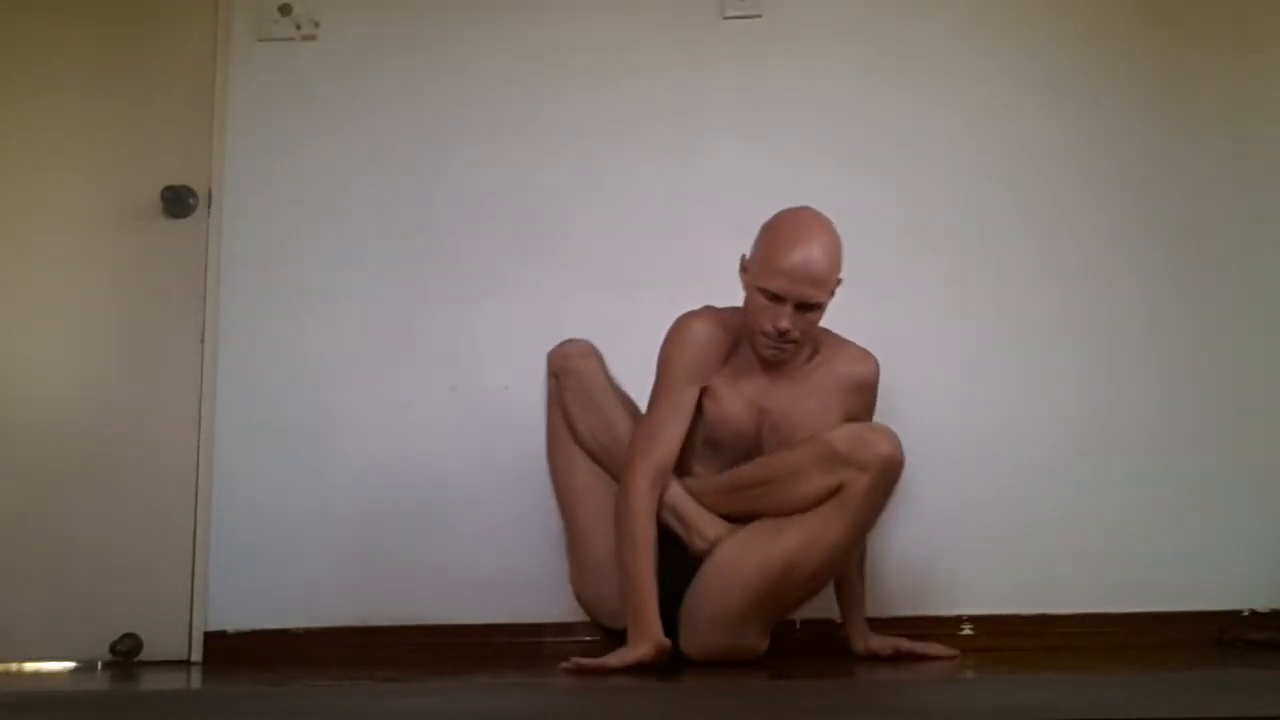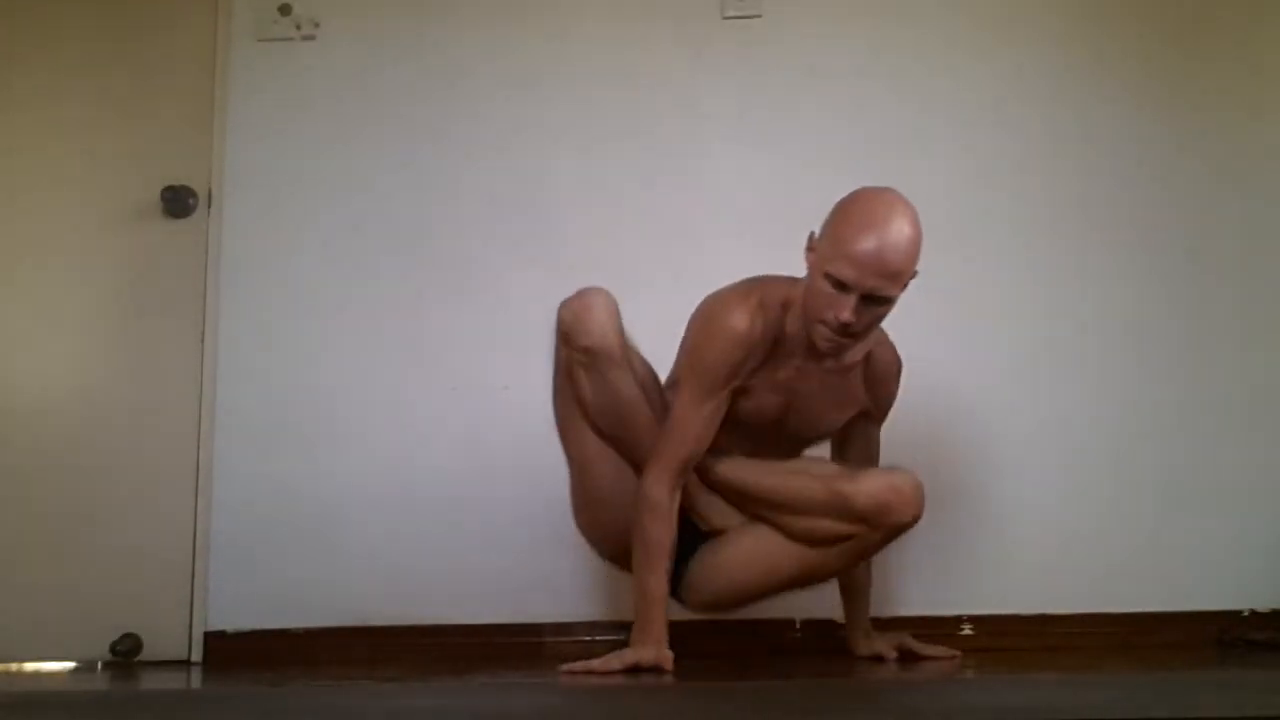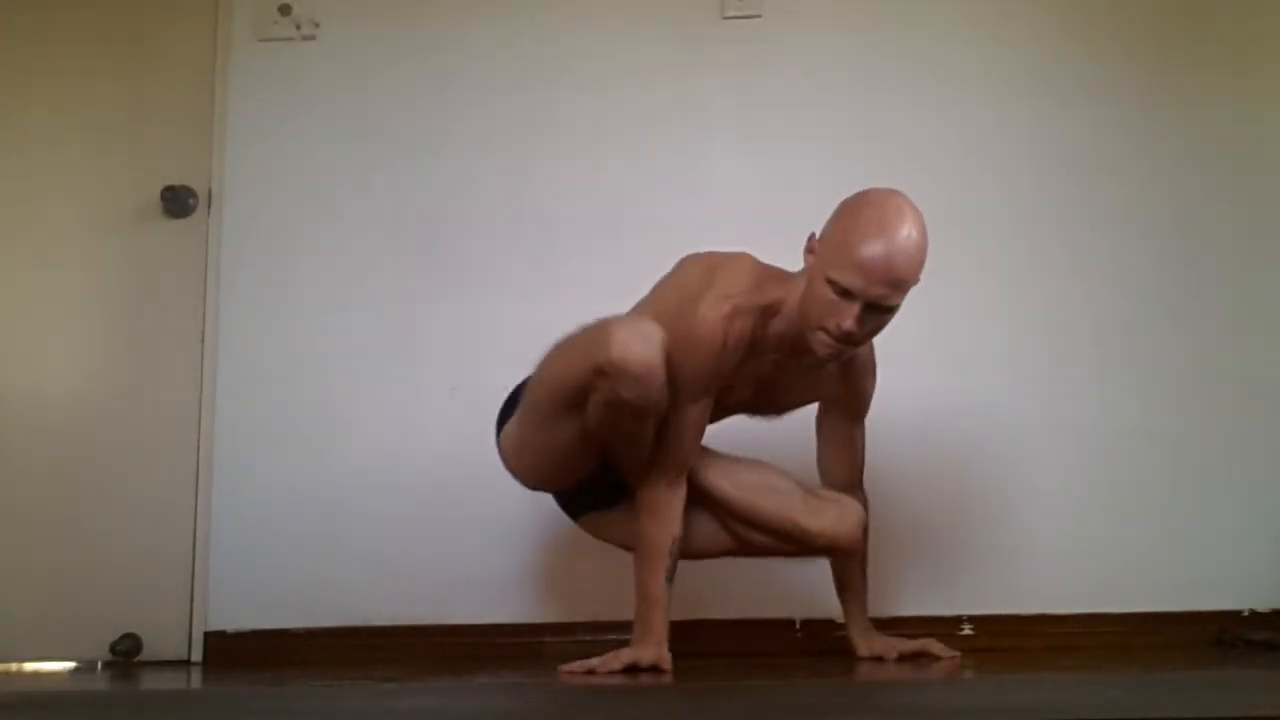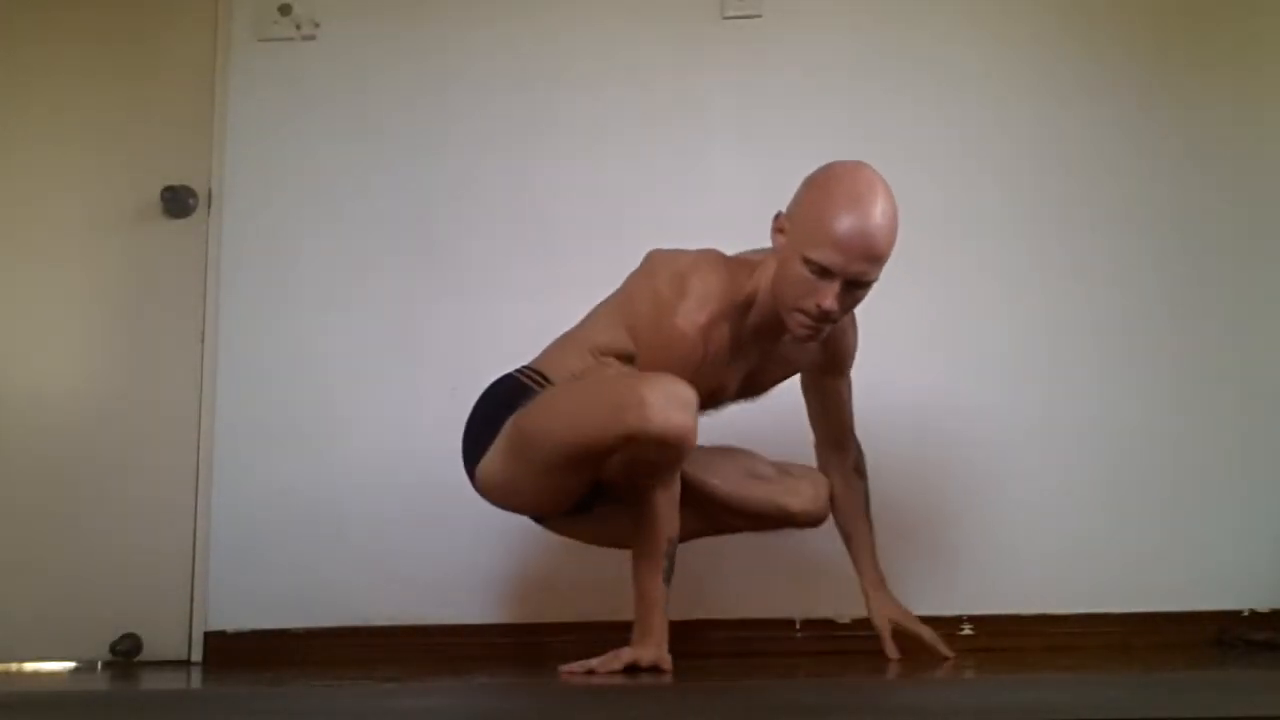
dt=0.5s
person 1, frame 1
left shoulder: (853, 375)
right shoulder: (703, 338)
left elbow: (844, 509)
right elbow: (642, 477)
left wrist: (858, 632)
right wrist: (643, 630)
left hip: (719, 621)
right hip: (631, 588)
left knee: (876, 450)
right knee: (573, 360)
person 1, frame 2
left shoulder: (879, 367)
right shoulder: (744, 322)
left elbow: (855, 490)
right elbow: (663, 478)
left wrist: (860, 631)
right wrist: (649, 635)
left hip: (708, 564)
right hip: (629, 512)
left knee: (898, 500)
right knee: (588, 314)
person 1, frame 3
left shoulder: (851, 363)
right shoulder: (723, 315)
left elbow: (846, 494)
right elbow: (665, 481)
left wrist: (860, 629)
right wrist: (649, 637)
right hip: (554, 440)
left knee: (843, 524)
right knee: (634, 345)
person 1, frame 4
left shoulder: (830, 330)
right shoulder: (696, 314)
left elbow: (840, 453)
right elbow: (660, 486)
left wrist: (876, 591)
right wrist: (649, 636)
left hip: (584, 461)
right hip: (512, 438)
left knee: (808, 496)
right knee: (667, 411)
